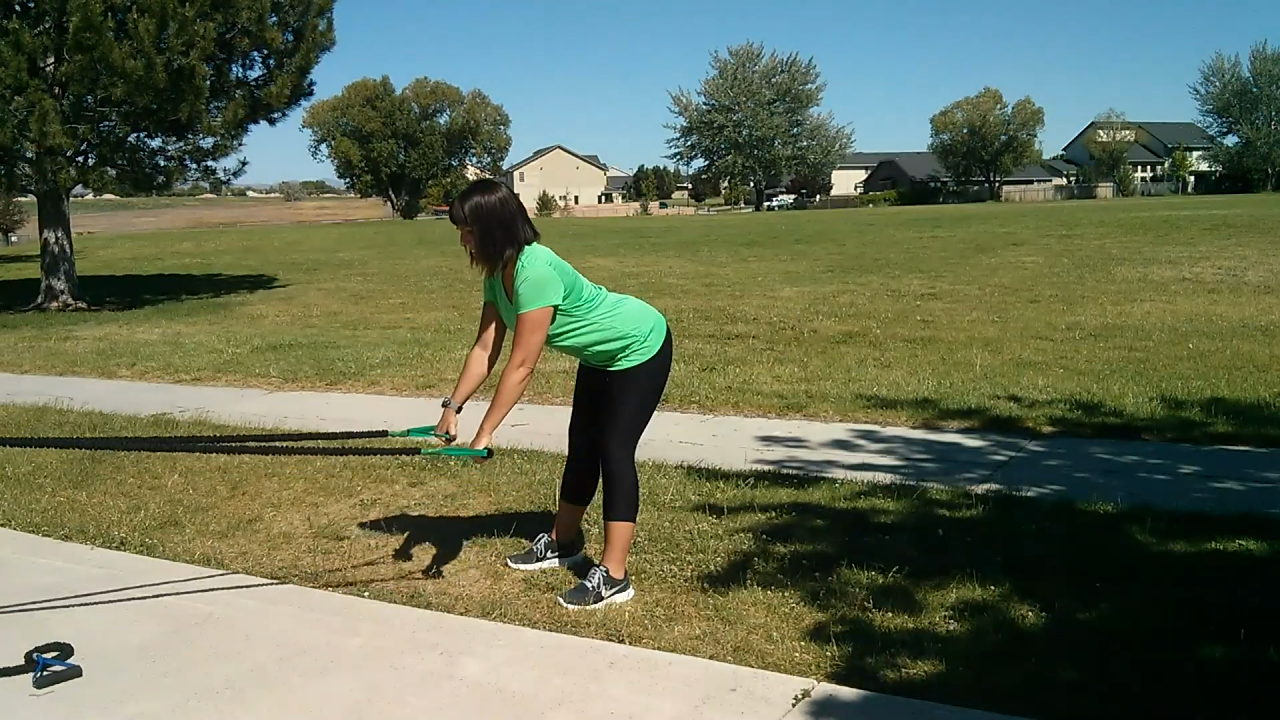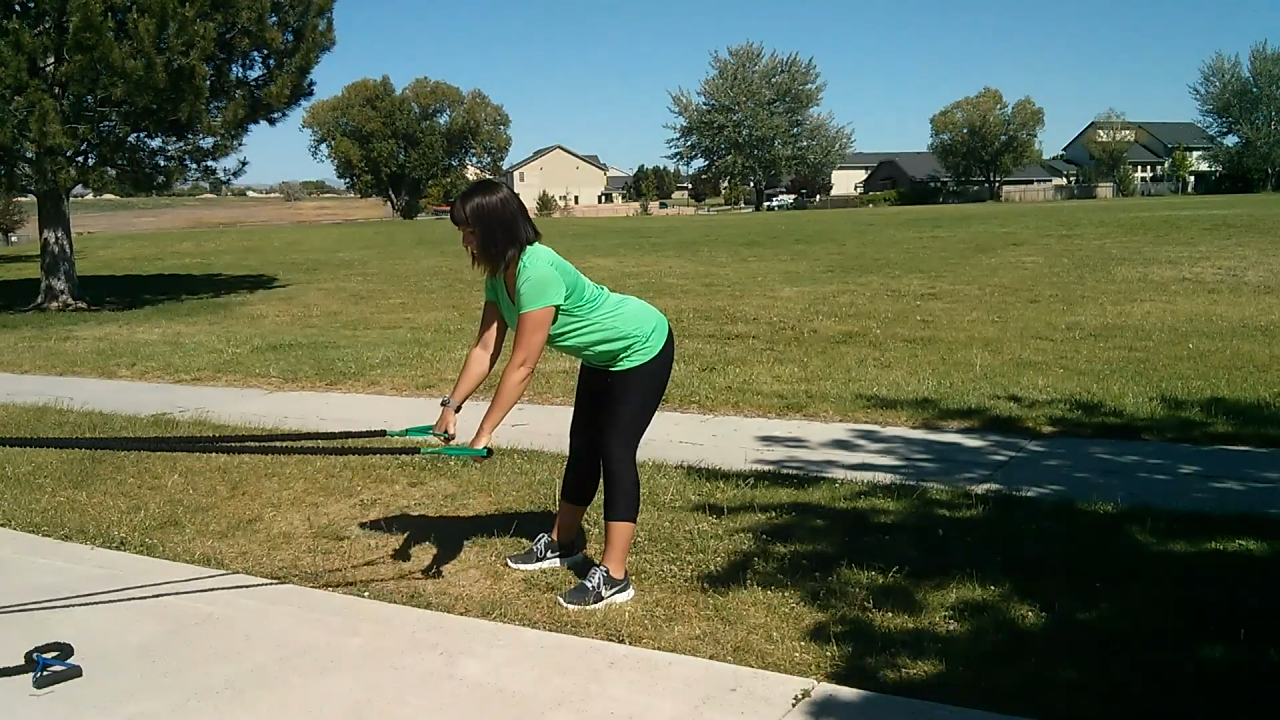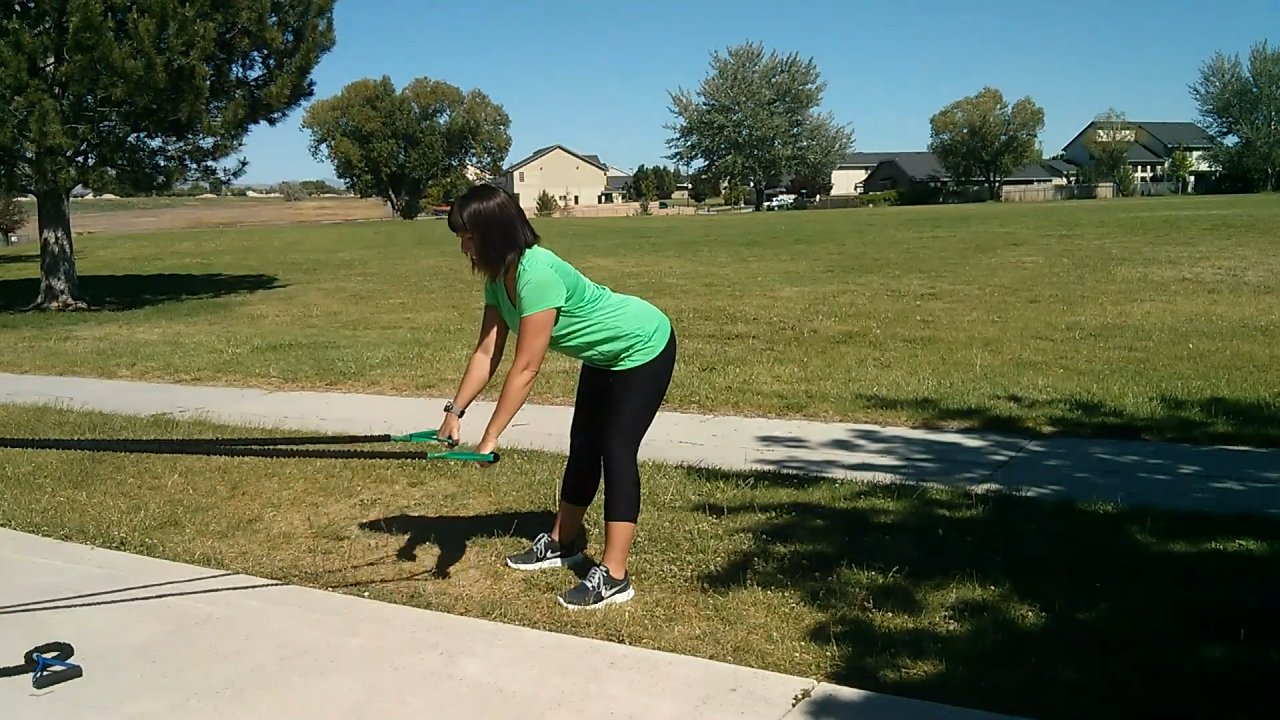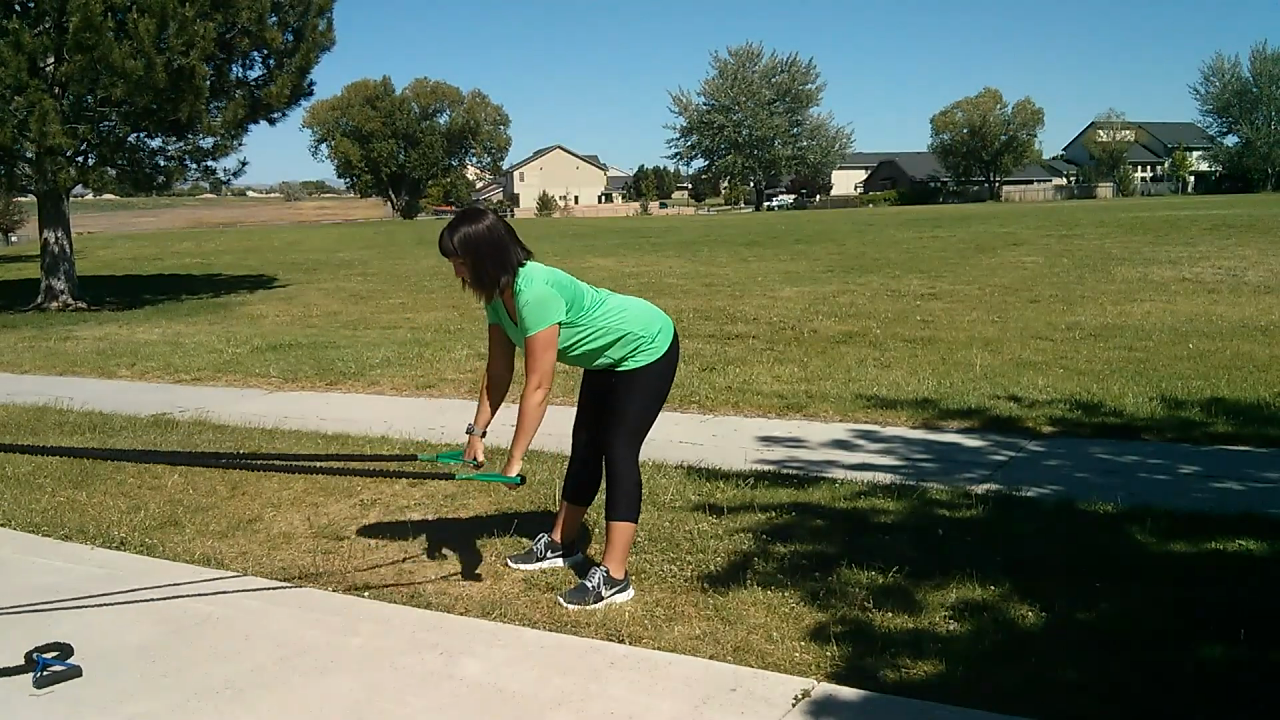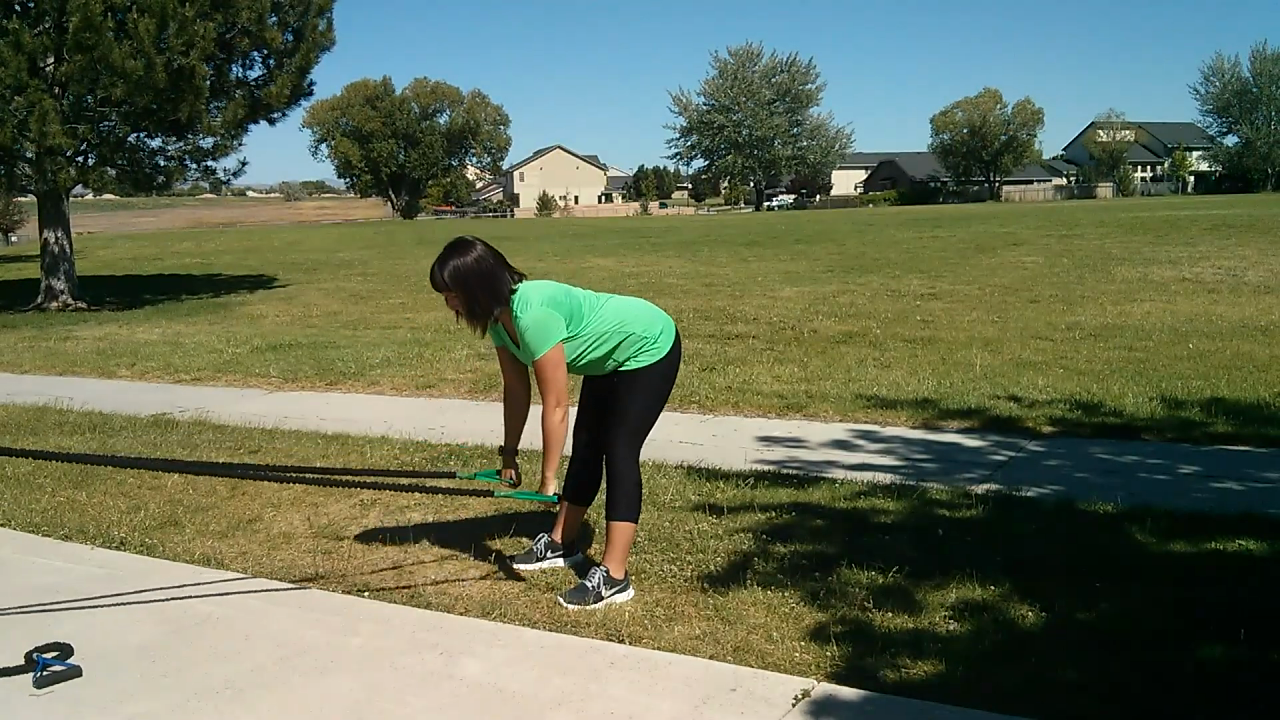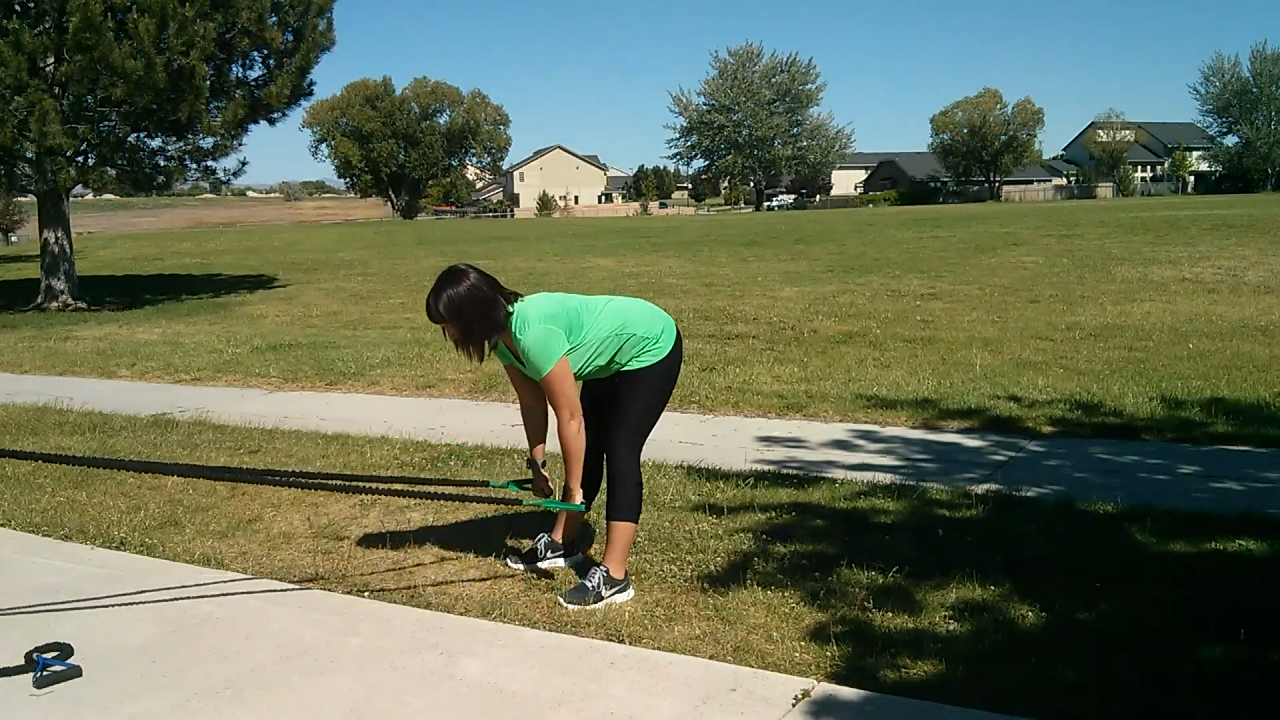
dt=0.2s
person 1, frame 1
left shoulder: (536, 273)
right shoulder: (498, 275)
left elbow: (521, 367)
right elbow: (485, 350)
left wrist: (485, 433)
right wrist: (453, 407)
left hip: (639, 347)
right hip: (600, 355)
left knee: (614, 451)
right knee: (582, 446)
left ankle: (614, 576)
right ankle: (564, 542)
person 1, frame 2
left shoulder: (538, 273)
right shoulder: (500, 274)
left elbow: (522, 366)
right elbow: (485, 349)
left wrist: (485, 433)
right wrist: (451, 406)
left hip: (641, 347)
right hip: (602, 356)
left knee: (615, 451)
right knee: (583, 446)
left ankle: (614, 577)
right ankle: (563, 542)
person 1, frame 3
left shoulder: (538, 276)
right shoulder: (499, 278)
left elbow: (525, 369)
right elbow: (486, 353)
left wrist: (491, 438)
right wrist: (454, 411)
left hip: (642, 348)
right hip: (604, 356)
left knee: (616, 451)
right knee: (583, 446)
left ankle: (614, 578)
right ankle: (562, 542)
person 1, frame 4
left shoulder: (536, 292)
right shoulder: (497, 295)
left elbow: (538, 387)
right elbow: (498, 372)
left wrist: (515, 459)
right wrist: (476, 433)
left hip: (646, 348)
right hip: (608, 357)
left knee: (618, 451)
right knee: (585, 446)
left ankle: (614, 577)
right ankle: (561, 542)
person 1, frame 5
left shoulder: (533, 314)
right shoulder: (499, 316)
left elbow: (556, 406)
right elbow: (516, 390)
left wrist: (548, 480)
right wrist: (508, 454)
left hip: (647, 349)
right hip: (608, 359)
left knee: (619, 452)
right knee: (586, 446)
left ankle: (613, 577)
right ankle: (561, 543)
person 1, frame 6
left shoulder: (533, 332)
right shoulder: (501, 332)
left elbow: (570, 418)
right elbow: (532, 402)
left wrist: (575, 489)
right wrist: (537, 465)
left hip: (649, 347)
right hip: (611, 359)
left knee: (620, 451)
right knee: (587, 448)
left ankle: (613, 578)
right ankle: (561, 543)
